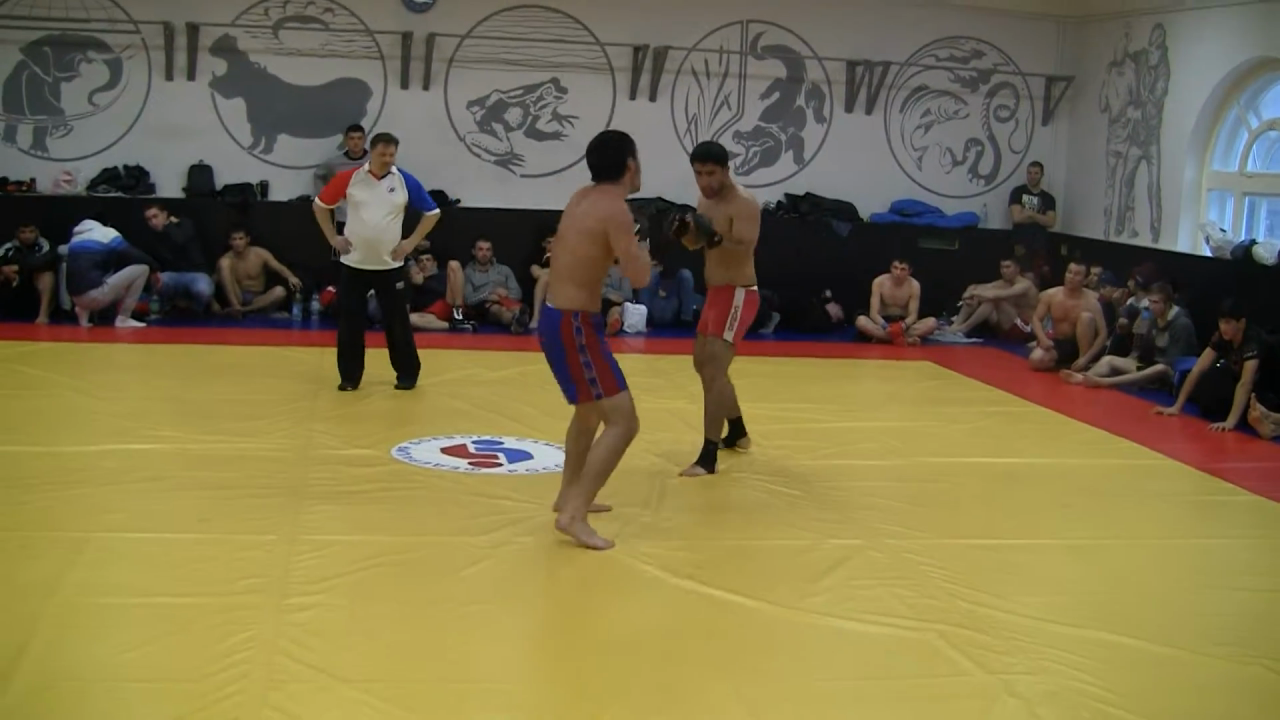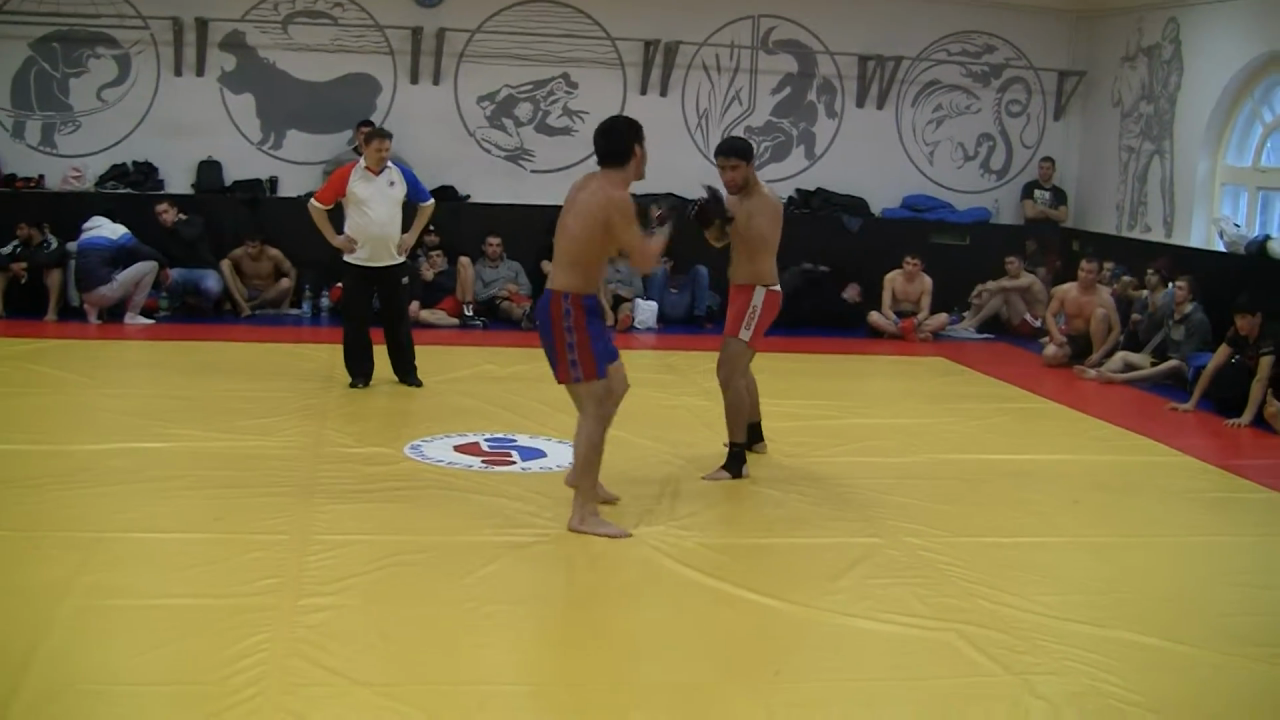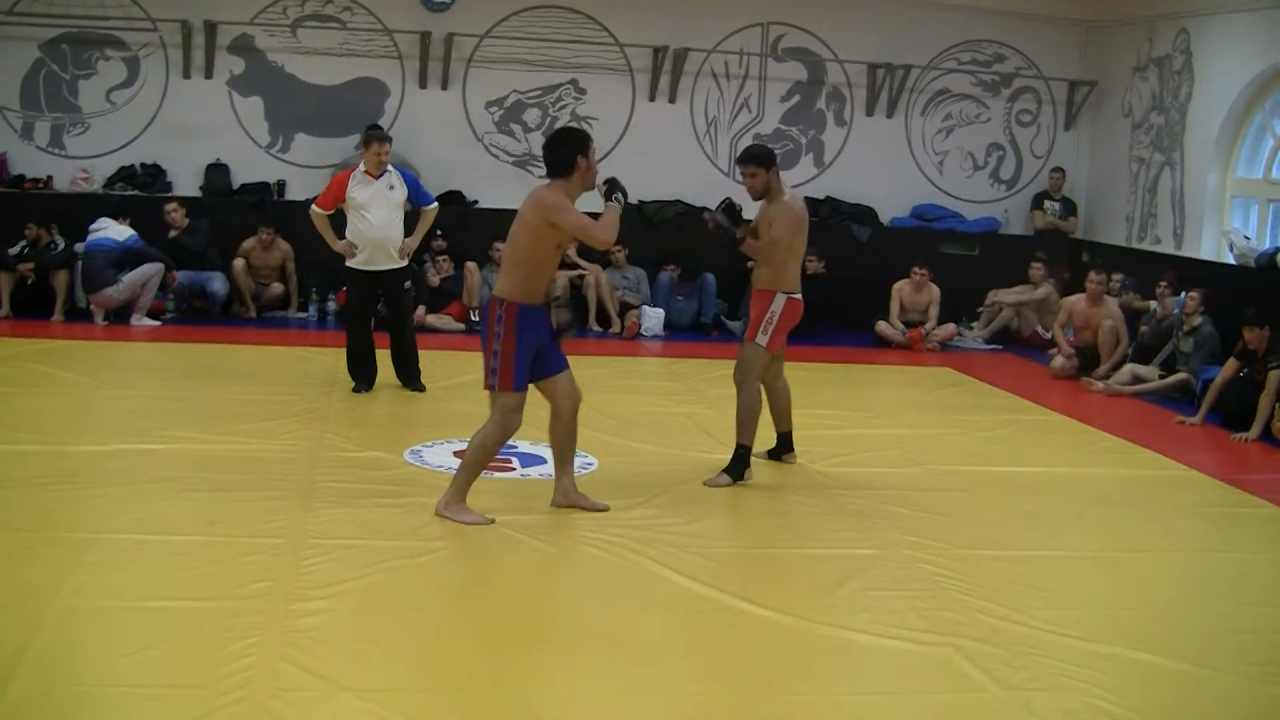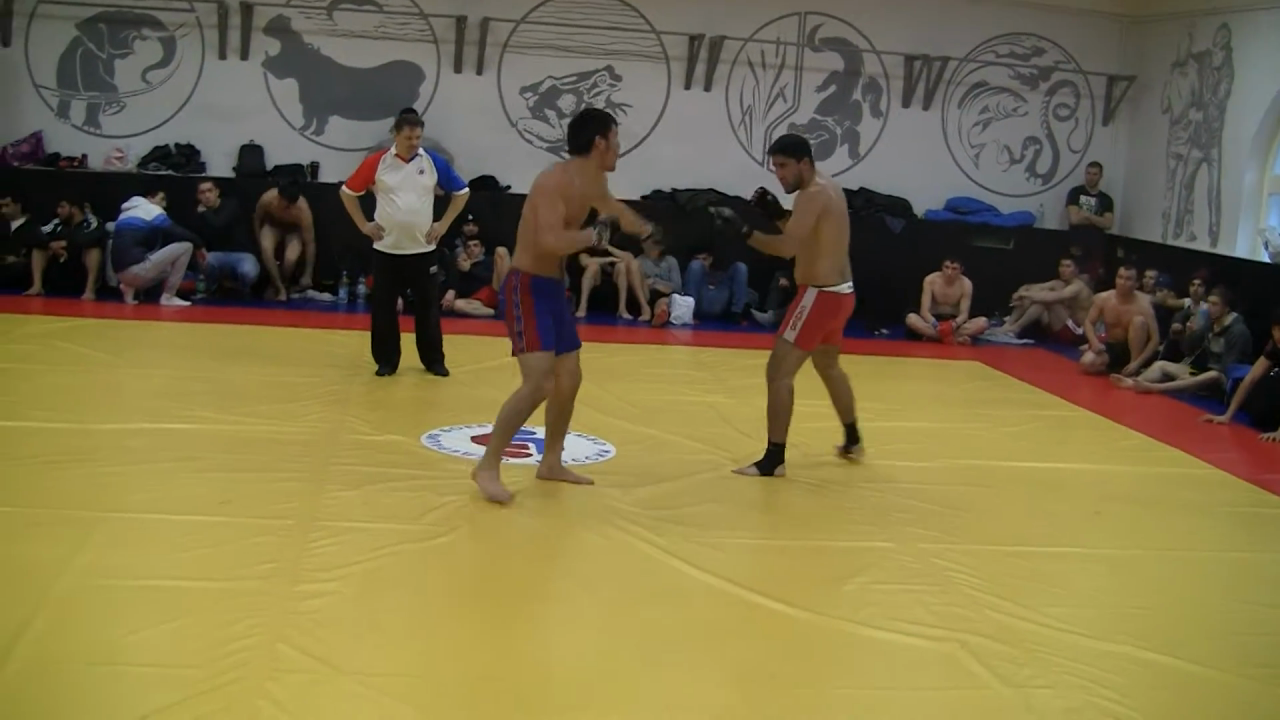
dt=0.5s
person 1, frame 1
left shoulder: (583, 198)
right shoulder: (613, 212)
right elbow: (638, 276)
right wrist: (639, 244)
left hip: (560, 320)
right hip: (574, 328)
left knee: (590, 412)
right knee: (623, 424)
left ankle: (570, 497)
right ankle: (575, 515)
person 1, frame 2
left shoulder: (589, 184)
right shoulder: (615, 198)
right elbow: (645, 261)
right wrist: (661, 231)
left hip: (580, 303)
right hip: (568, 309)
left knee: (615, 387)
right knee: (595, 407)
left ankle: (582, 477)
right ankle: (583, 513)
person 1, frame 3
left shoulder: (555, 199)
right shoulder: (550, 202)
right elbow: (603, 239)
left wrist: (556, 305)
right wrist: (615, 202)
left hip: (536, 314)
right hip: (509, 317)
left knee: (568, 400)
right knee: (506, 418)
left ankle: (565, 489)
right ankle: (452, 500)
person 1, frame 4
left shoulder: (592, 181)
right shoulder: (556, 179)
left elbow: (614, 209)
right elbow: (550, 242)
left wrist: (648, 231)
right wrist: (597, 234)
left hip: (554, 287)
right hip: (527, 287)
left knee: (568, 378)
right knee: (538, 384)
left ankle: (551, 462)
right ankle: (488, 466)
person 2, frame 1
left shoulder: (744, 204)
right shoulder: (705, 200)
left elbow: (744, 253)
right elbow: (694, 242)
left wrist: (715, 238)
right wrist: (683, 229)
left hip: (737, 296)
right hip: (717, 293)
left knee: (713, 373)
right knee: (705, 365)
left ankle: (708, 456)
right ankle: (737, 432)
person 2, frame 2
left shoulder: (765, 201)
right shoulder: (733, 197)
left elbow: (757, 246)
right elbow: (718, 240)
left wrist: (726, 218)
right wrist: (707, 221)
left hip: (758, 294)
right hip: (743, 291)
left knee: (729, 372)
right knee: (739, 368)
left ankle: (737, 461)
right ankle: (754, 436)
person 2, frame 3
left shoulder: (788, 207)
right shoulder: (769, 204)
left elbow: (773, 254)
right elbow: (755, 239)
left wrist: (737, 236)
right wrist: (737, 223)
left hip: (779, 300)
right hip: (769, 298)
left knee: (745, 375)
right knee: (771, 374)
left ankle: (739, 464)
right ankle: (784, 447)
person 2, frame 4
left shoulder: (812, 197)
right shoulder: (831, 189)
left elbow: (786, 248)
left wrist: (741, 229)
right wrist: (773, 215)
left hip: (820, 295)
right hip: (841, 293)
left knee: (779, 372)
right knee: (829, 367)
left ankle: (774, 460)
right ankle: (852, 438)
person 3, frame 1
left shoulder: (405, 181)
right shoulder: (349, 177)
left elbow: (432, 212)
right elbow: (320, 204)
left wrist: (412, 242)
right wrist: (333, 237)
left hip: (390, 265)
right hip: (354, 264)
left knee: (397, 322)
right knee: (350, 323)
left ankle: (408, 374)
right ankle: (350, 376)
person 3, frame 2
left shoulder: (402, 175)
right shoulder: (346, 175)
left elbow: (427, 203)
right elbow: (316, 205)
left wrist: (413, 235)
right wrist: (333, 238)
left hip: (393, 261)
right hip: (357, 262)
left knee: (398, 319)
right knee: (356, 320)
left ankle: (407, 372)
right ankle: (360, 374)
person 3, frame 3
left shoulder: (403, 178)
right shoulder: (346, 180)
left elbow: (430, 207)
right elbow: (318, 211)
left wrist: (415, 239)
right wrist: (335, 243)
left hip: (396, 265)
right hip: (359, 266)
left knee: (402, 322)
right knee: (358, 324)
left ankle: (410, 377)
right ankle: (362, 378)
person 3, frame 4
left shoulder: (434, 162)
right shoulder: (377, 162)
left elbow: (461, 192)
right elbow: (348, 191)
left wrist: (444, 224)
right wrist: (363, 225)
left hip: (423, 249)
right hip: (386, 249)
left knee: (428, 306)
right knee: (384, 307)
left ankle: (434, 360)
right ankle: (386, 361)
